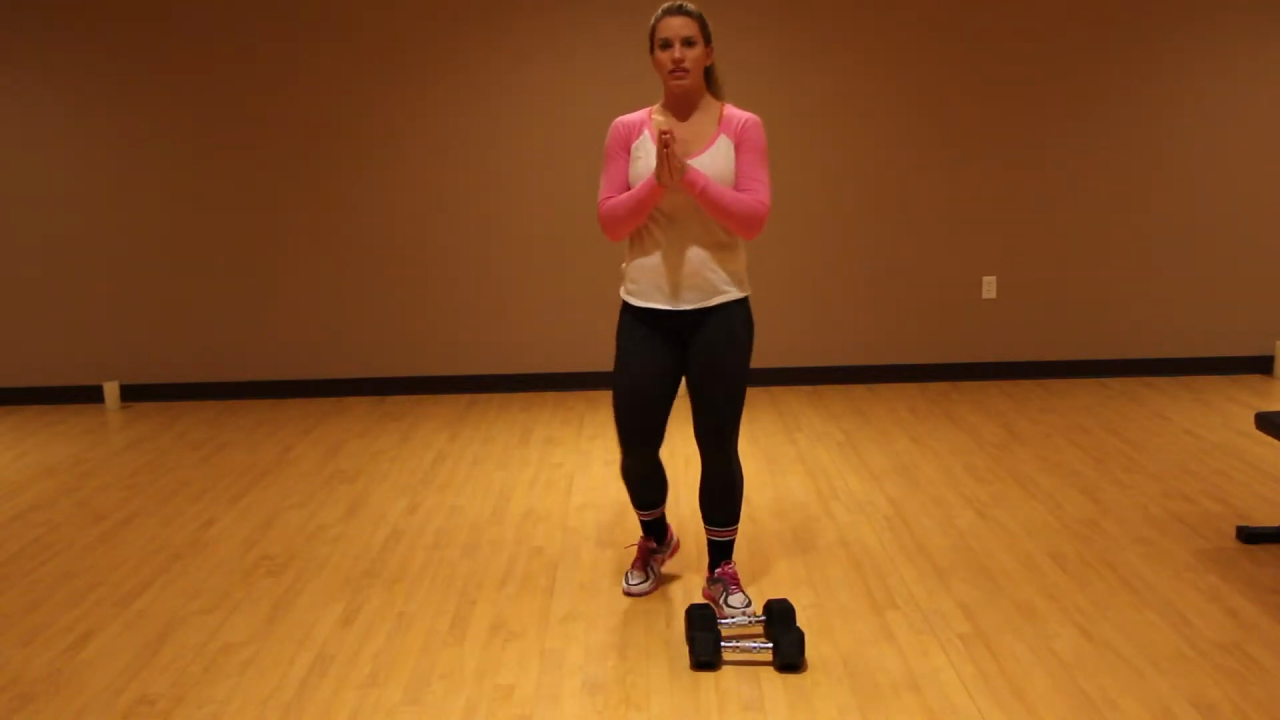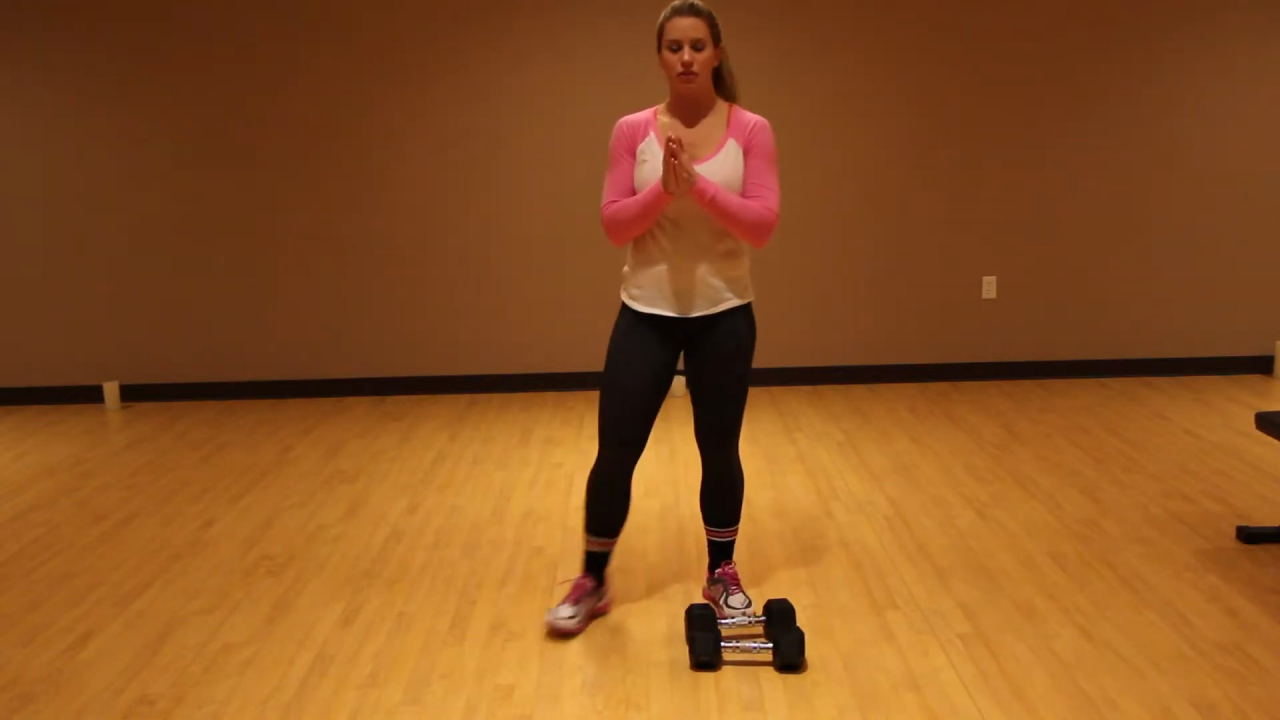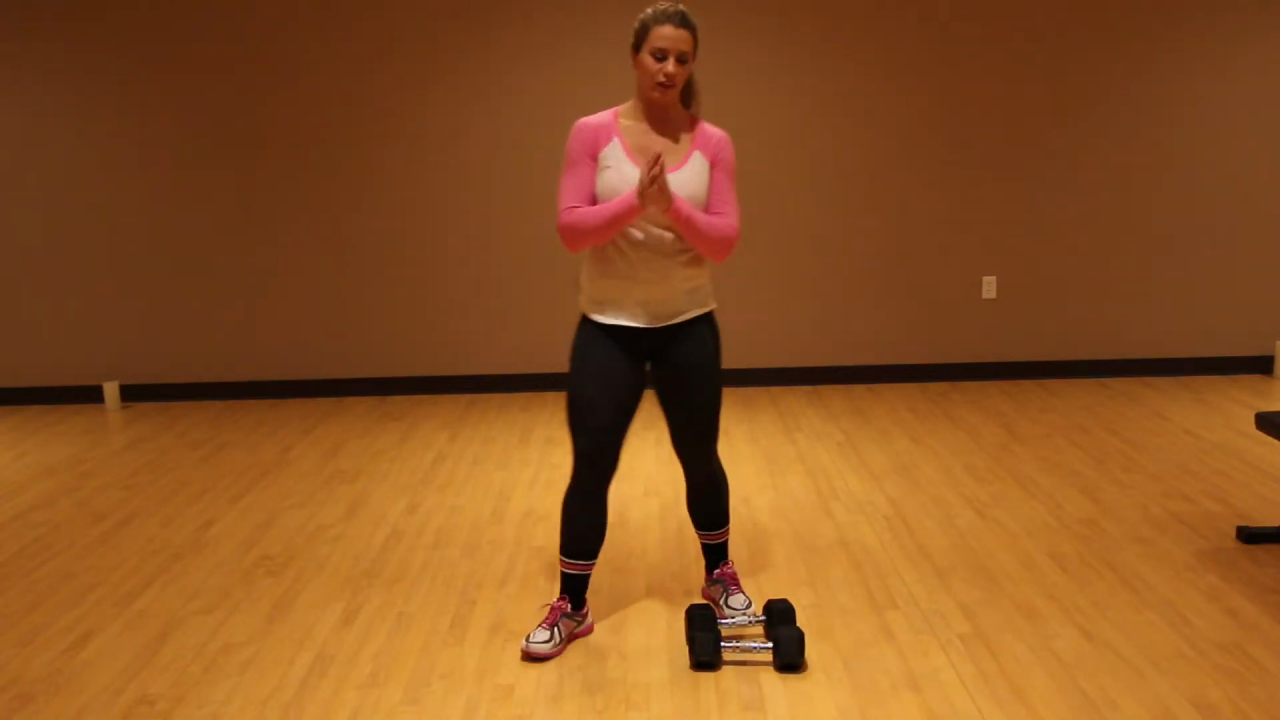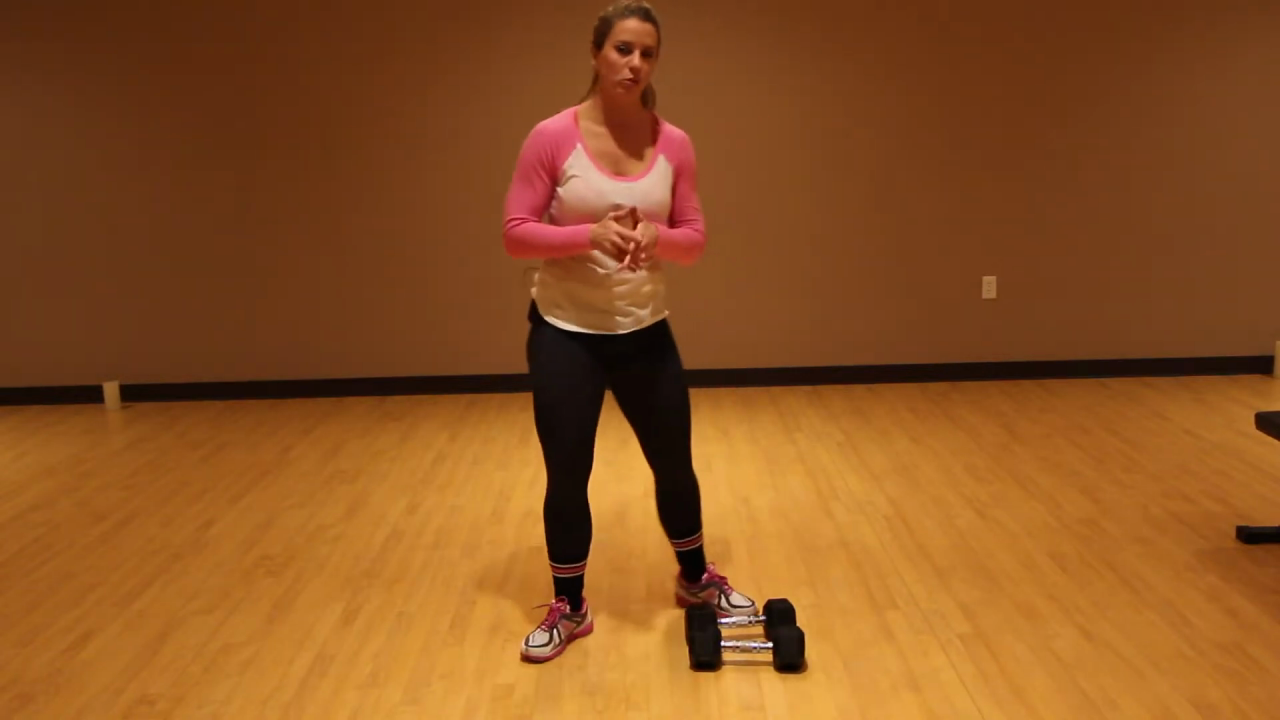
dt=0.3s
person 1, frame 1
left shoulder: (743, 127)
right shoulder: (627, 130)
left elbow: (754, 218)
right elbow: (611, 223)
left wrist: (689, 176)
right wrist: (657, 180)
left hip: (719, 309)
right hip: (646, 308)
left knee: (718, 448)
right knee: (637, 445)
left ankle: (721, 571)
right ankle: (656, 539)
person 1, frame 2
left shoulder: (751, 130)
right shoulder: (632, 131)
left elbow: (763, 225)
right elbow: (614, 225)
left wrist: (697, 184)
right wrist: (663, 186)
left hip: (723, 314)
right hip: (645, 313)
left knee: (719, 451)
right knee: (615, 453)
left ankle: (721, 573)
right ankle: (591, 582)
person 1, frame 3
left shoulder: (714, 143)
right shoulder: (592, 132)
left elbow: (725, 241)
right elbow: (568, 228)
left wrist: (673, 206)
right wrist: (633, 201)
left hip: (688, 324)
right hip: (608, 325)
left knee: (701, 458)
right knee: (592, 467)
left ankle: (718, 575)
right ankle: (571, 607)
person 1, frame 4
left shoulder: (674, 144)
right shoulder: (552, 137)
left elbow: (694, 239)
right elbow: (515, 233)
left wrist: (654, 237)
right wrist: (591, 235)
left hip: (644, 331)
right hip: (564, 331)
left knee: (673, 464)
right knee: (566, 474)
left ankle: (697, 578)
right ankle: (568, 608)
